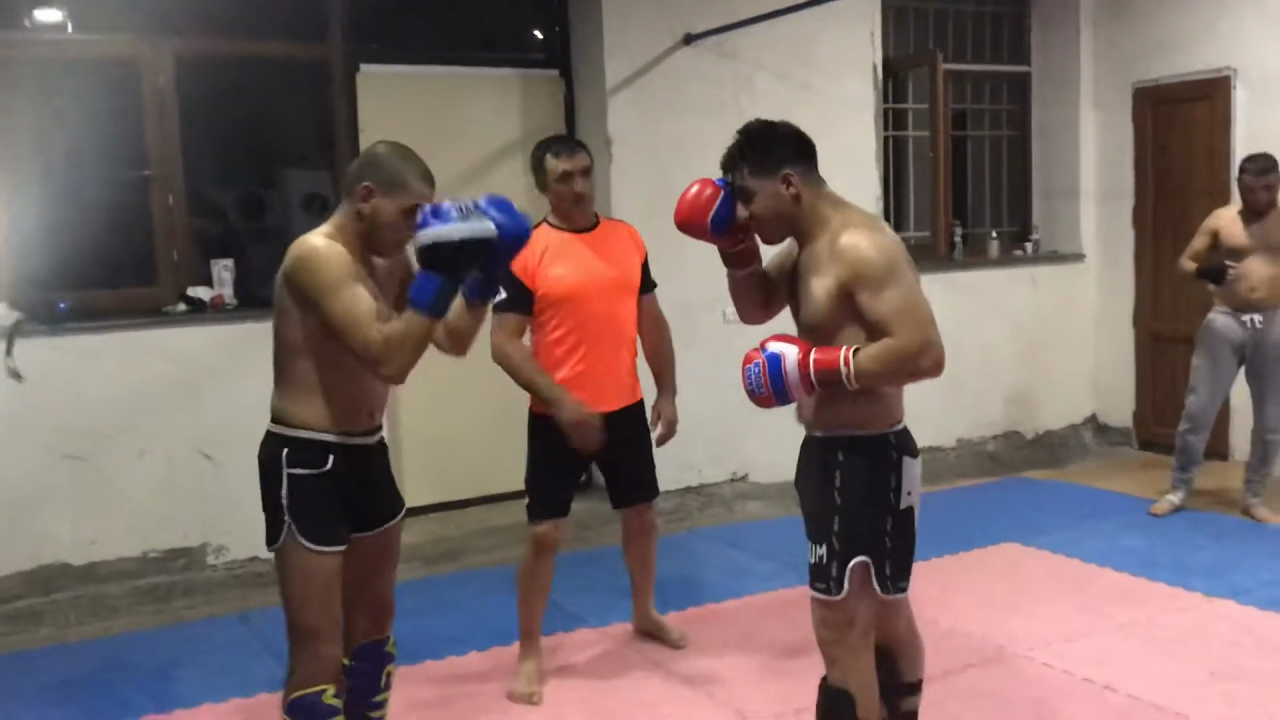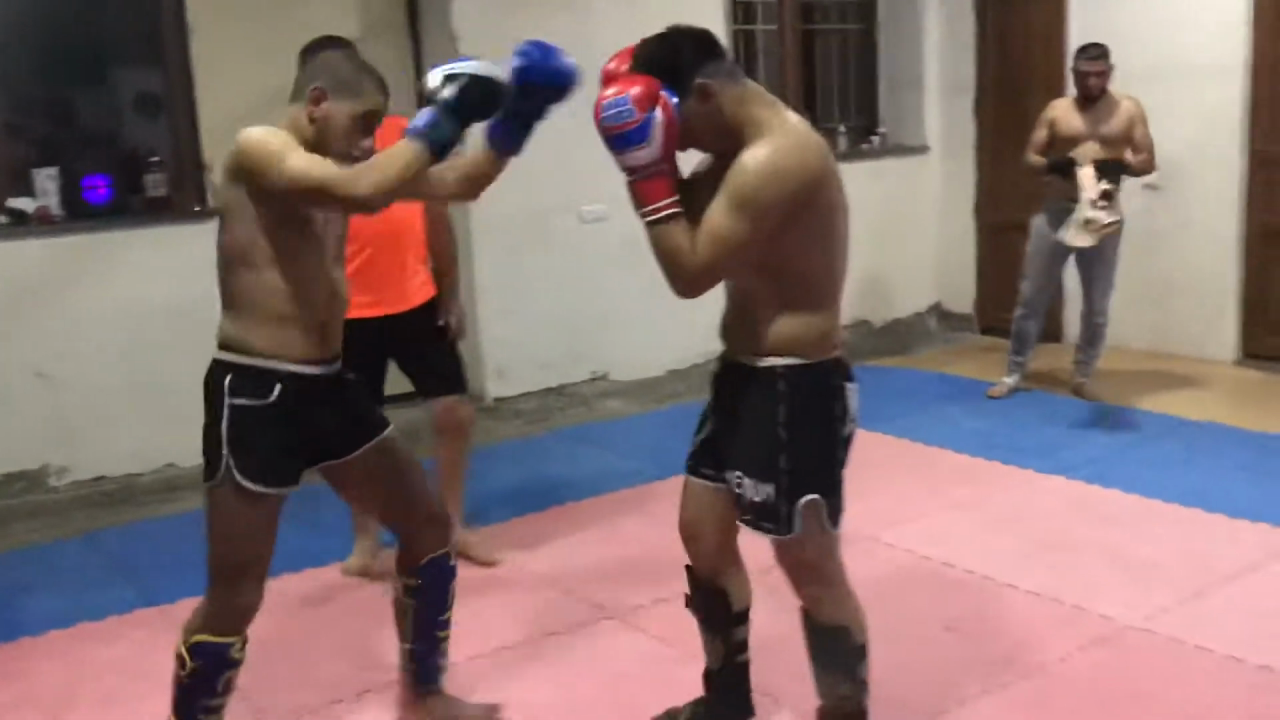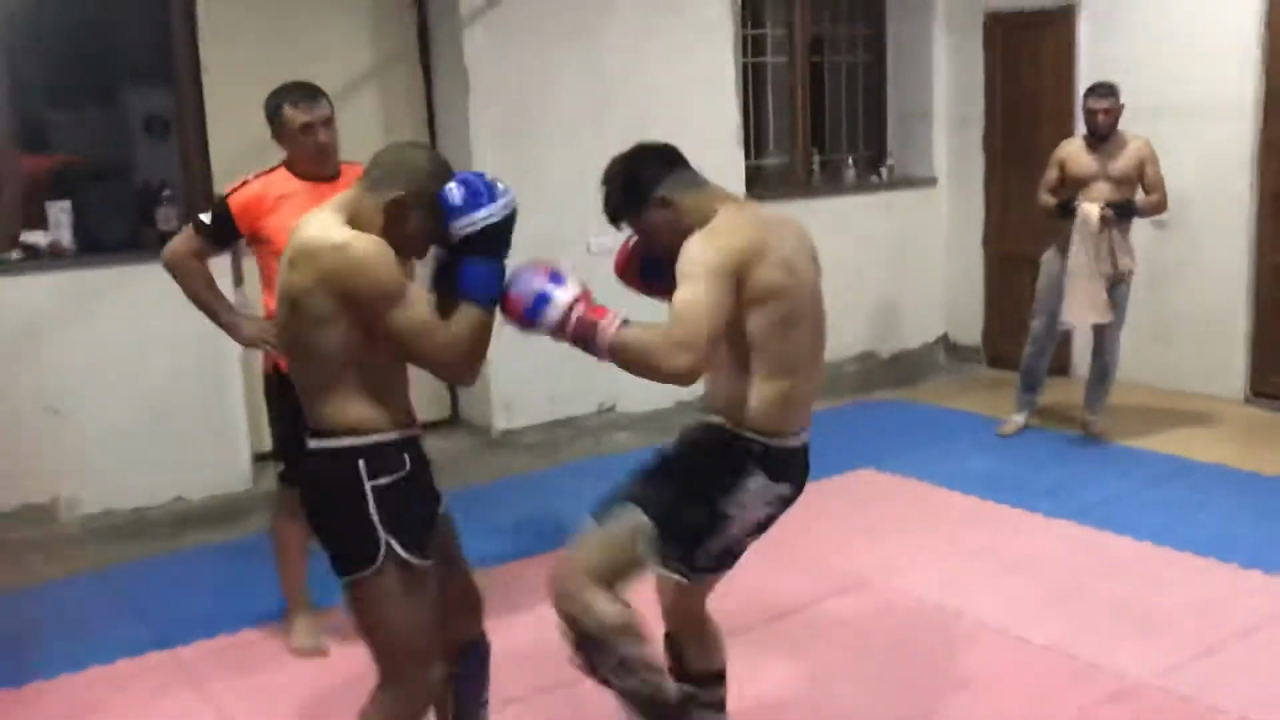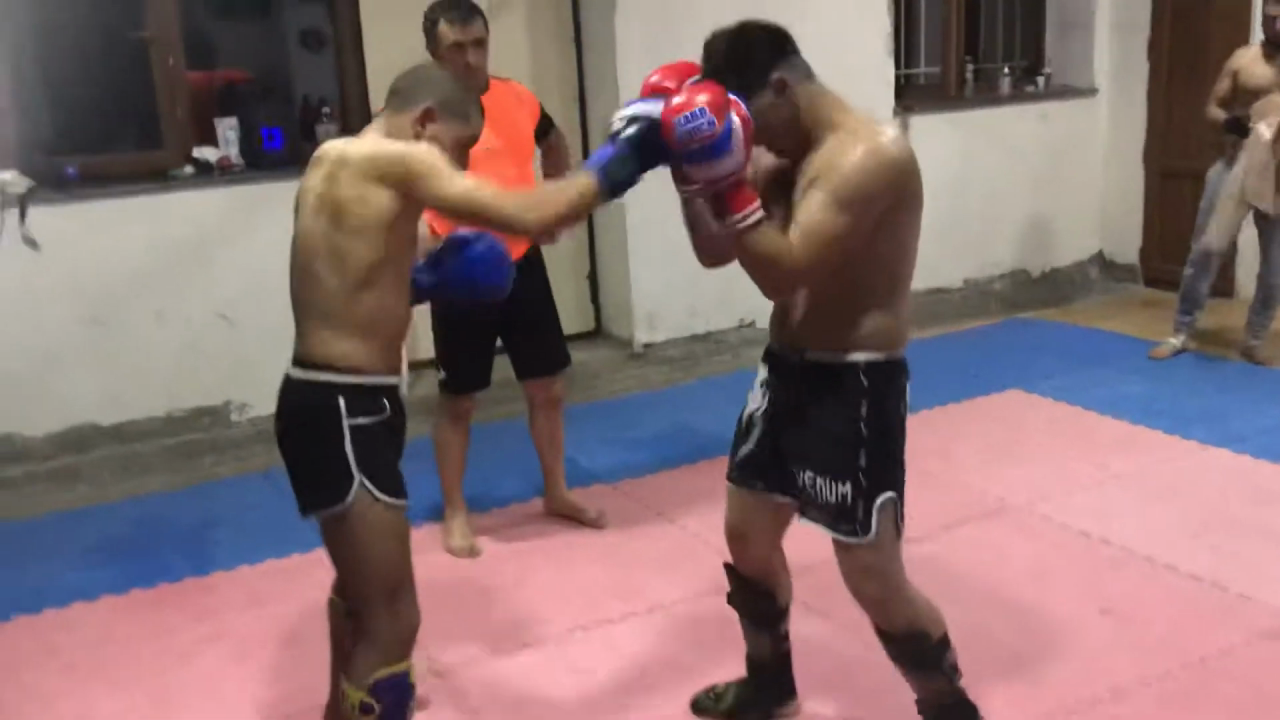
dt=1s
person 1, frame 1
left shoulder: (862, 246)
right shoulder: (807, 246)
left elbow: (924, 353)
right elbow: (754, 308)
left wrist: (813, 367)
right wrist: (734, 243)
left hip: (865, 461)
right hip: (834, 453)
left knee: (840, 633)
right knee: (885, 614)
person 1, frame 2
left shoulder: (778, 157)
right shoulder: (742, 148)
left elbow: (690, 273)
right elbow: (685, 215)
left wrist: (644, 167)
right wrist: (653, 160)
left hip: (797, 388)
right hip: (744, 374)
left knee: (810, 568)
right knee: (702, 533)
person 1, frame 3
left shoulder: (712, 244)
right shoulder: (782, 232)
left elbow: (683, 361)
left wrist: (575, 316)
right wrist: (676, 290)
left hip: (739, 458)
right hip: (774, 455)
left knee: (574, 582)
right knee: (680, 601)
person 1, frame 4
left shoulder: (868, 155)
right shoulder: (784, 156)
left elbow: (788, 274)
right elbow: (712, 248)
left wrist: (728, 181)
right wrist: (692, 159)
left hip: (854, 387)
right hip: (787, 372)
left knee: (875, 581)
right knee: (748, 535)
person 2, frame 1
left shoulder: (389, 260)
right shoulder: (316, 257)
left elbow: (455, 341)
right elbow: (390, 360)
left wrist: (481, 271)
right wrist: (440, 273)
left hip: (367, 457)
right hip: (306, 465)
left knee: (373, 627)
right knee: (319, 652)
person 2, frame 2
left shoulder: (333, 164)
right shoulder: (256, 152)
left elbow: (454, 188)
right elbow: (367, 190)
left wrist: (510, 120)
right wrist: (440, 120)
left hip: (328, 385)
right hip: (255, 395)
left knee: (429, 529)
right knee: (235, 597)
person 2, frame 3
left shoulder: (326, 232)
right shoulder: (351, 255)
left elbow: (421, 330)
right elbow: (458, 362)
left wrist: (456, 260)
right wrist: (481, 253)
left hip: (365, 467)
right hip: (364, 476)
left knee: (462, 622)
person 2, frame 4
left shoulder: (338, 161)
right shoulder: (394, 161)
right elbow: (531, 216)
left wrist: (432, 274)
right wrist: (618, 156)
left hip: (326, 402)
right hip: (341, 414)
left knee: (363, 573)
right knee: (391, 616)
person 3, frame 1
left shoulder: (628, 239)
right shoulder: (529, 254)
left elbow: (650, 320)
right elbow: (505, 343)
left wrist: (667, 394)
right wrist: (560, 402)
left hip: (625, 408)
right hip: (562, 417)
left knee: (641, 515)
right knee: (545, 533)
left ankle: (645, 614)
right ankle: (529, 654)
person 3, frame 2
left shoulder: (404, 135)
left elbow: (436, 214)
left wrist: (450, 296)
left hip: (417, 304)
right hip: (350, 317)
left knee: (455, 414)
left ankle: (453, 525)
right ankle: (366, 542)
person 3, frame 3
right shoulder: (256, 197)
right elbow: (181, 255)
right wrist: (236, 321)
right hip: (298, 370)
right knee: (298, 494)
right ankle: (298, 613)
person 3, frame 4
left shoulder: (520, 99)
left elbow: (557, 145)
left hip: (522, 266)
left knee: (547, 387)
right knee: (458, 401)
left ankle: (557, 493)
right ankle: (454, 514)
person 4, frame 1
right shoulder: (1220, 220)
right elbow: (1184, 261)
right wrist: (1203, 272)
right hip: (1224, 323)
right knee: (1198, 409)
right ankle: (1178, 489)
person 4, frame 2
left shoulder: (1129, 109)
right shoulder: (1056, 110)
left elbow: (1148, 160)
right elbow: (1030, 156)
left wrist: (1117, 165)
right wrist: (1054, 165)
right hip: (1055, 213)
left knee: (1097, 304)
right knee: (1032, 296)
left ankle: (1082, 376)
right ankle: (1014, 372)
person 4, frame 3
left shoulder: (1140, 149)
right shoulder: (1066, 150)
left elbow: (1159, 200)
right elbow: (1044, 196)
left wrist: (1127, 208)
right wrist: (1062, 207)
left hip: (1112, 256)
right hip: (1067, 251)
left knee: (1107, 340)
right knee: (1041, 332)
left ankle: (1092, 414)
right ankle: (1023, 410)
person 4, frame 4
right shoulder: (1242, 59)
right elbow: (1213, 108)
right wrist: (1231, 124)
right hip: (1234, 165)
right knee: (1204, 250)
right ankle: (1181, 333)
